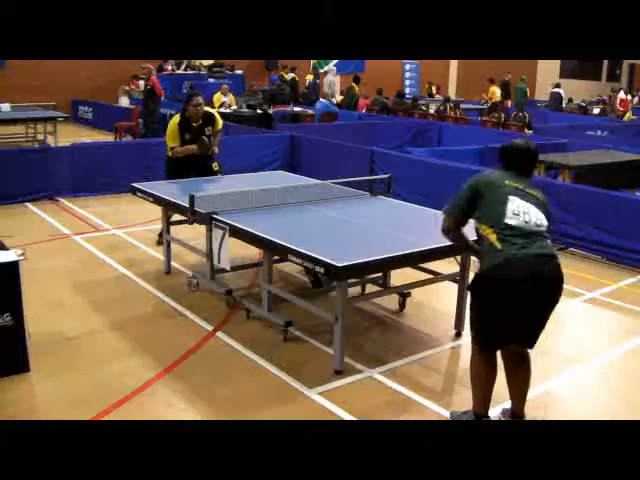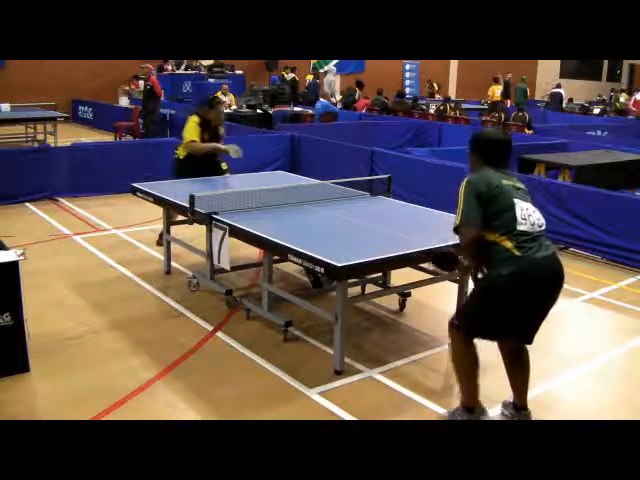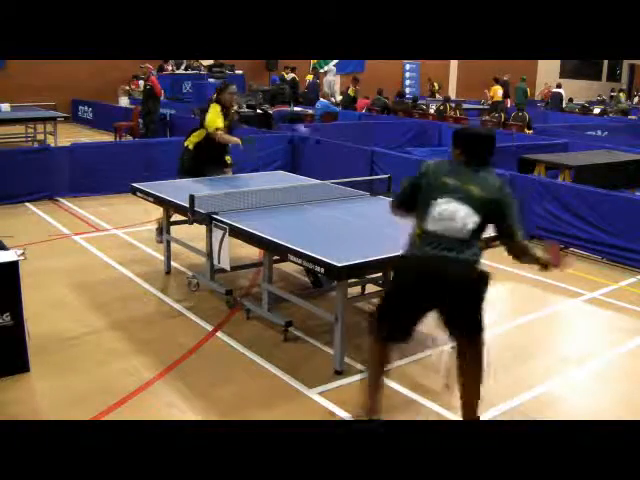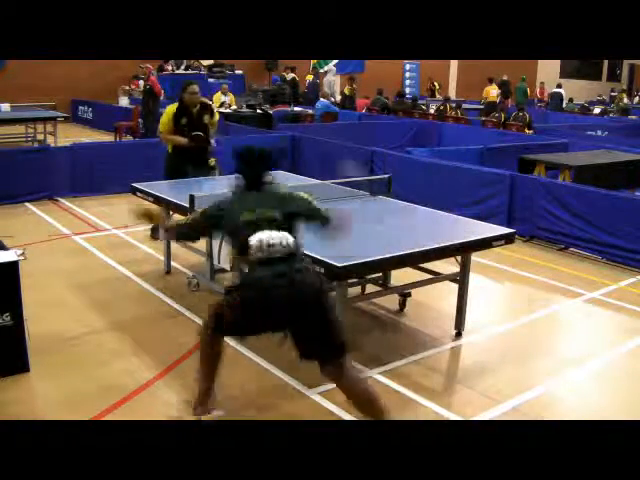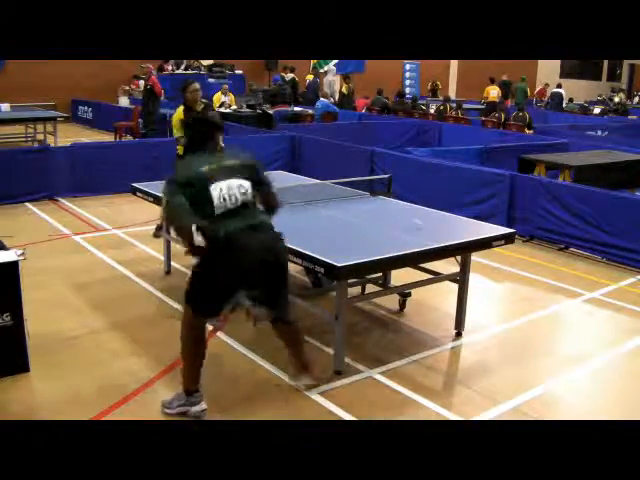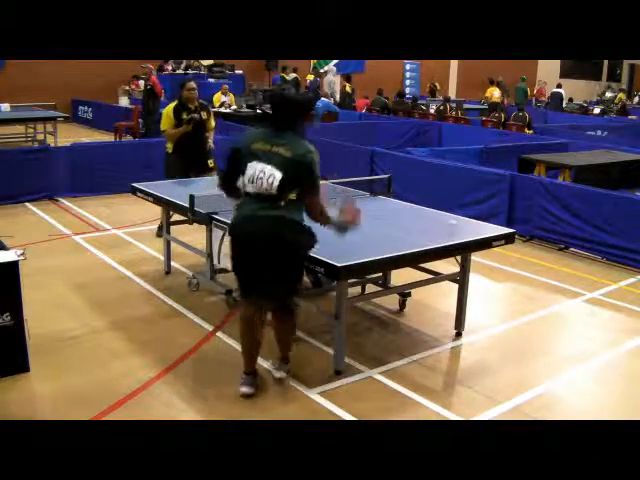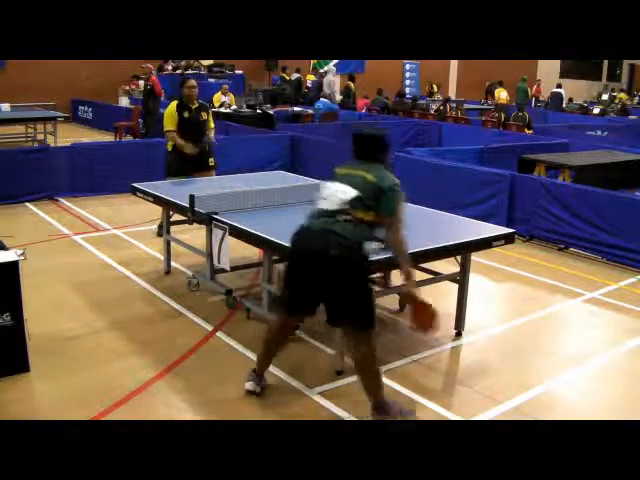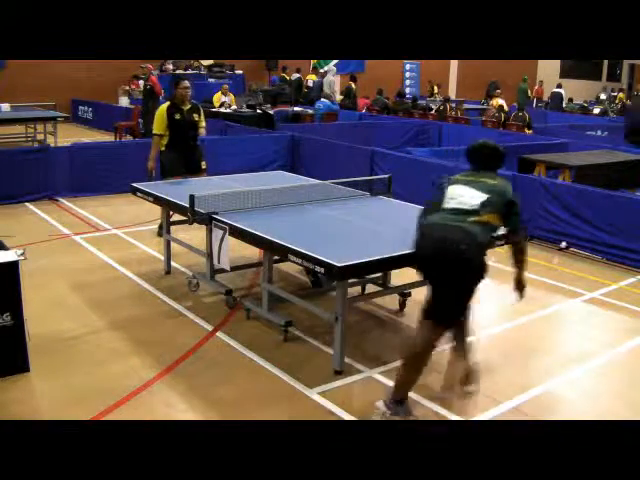
dt=0.5s
person 1, frame 1
left shoulder: (483, 181)
right shoulder: (536, 195)
left elbow: (449, 228)
left wrist: (472, 249)
left hip: (507, 275)
right hip: (548, 272)
left knee: (483, 344)
right knee: (518, 345)
left ankle: (476, 415)
right ankle: (515, 415)
person 1, frame 2
left shoulder: (475, 181)
right shoulder: (517, 185)
left elbow: (471, 238)
left wrist: (473, 264)
right wrist: (481, 264)
left hip: (515, 276)
right hip: (551, 271)
left knee: (460, 331)
right knee: (511, 337)
left ankle: (470, 410)
right ankle: (520, 408)
person 1, frame 3
left shoulder: (429, 170)
right shoulder: (496, 192)
left elbow: (398, 207)
right elbow: (516, 248)
right wrist: (543, 262)
left hip: (415, 269)
right hip: (460, 276)
left knee: (381, 336)
right knee: (469, 343)
left ankle: (370, 412)
right ankle: (470, 418)
person 1, frame 4
left shoulder: (224, 209)
right shoulder: (289, 198)
left elbow: (175, 232)
right elbow: (330, 222)
left wrist: (157, 221)
left hip: (257, 294)
right hip: (301, 290)
left knee: (213, 325)
right knee: (337, 364)
left ankle: (202, 404)
right ankle: (380, 417)
person 1, frame 5
left shoulder: (183, 173)
right shoulder: (243, 160)
left elbow: (177, 219)
right elbow: (272, 204)
left wrist: (191, 244)
left hip: (226, 256)
right hip: (267, 246)
left knee: (194, 318)
right knee: (277, 311)
left ankle: (191, 397)
right ankle: (304, 370)
person 1, frame 6
left shoulder: (246, 142)
right shoulder: (305, 152)
left elbow: (225, 184)
right elbow: (313, 207)
right wrist: (336, 222)
left hip: (247, 228)
right hip: (285, 232)
left knee: (252, 303)
right knee: (282, 301)
left ankle: (249, 376)
right ankle: (283, 362)
person 1, frame 7
left shoulder: (338, 172)
right shoulder: (388, 182)
right elbow: (394, 231)
right wrist: (409, 280)
left hip: (303, 241)
right hip: (339, 251)
left knee: (289, 317)
right knee: (360, 333)
left ankle: (256, 376)
right ankle: (381, 408)
person 1, frame 8
left shoulder: (452, 181)
right shoulder: (506, 191)
left elbow: (424, 216)
right elbow: (517, 239)
right wrist: (519, 274)
left hip: (428, 239)
right hip: (462, 250)
right knee: (433, 326)
left ankle: (463, 363)
right ankle: (396, 402)
person 2, frame 1
left shoulder: (211, 115)
right shoulder: (176, 123)
left elbow: (218, 128)
right elbow: (173, 151)
left wrist: (215, 145)
right wrist: (189, 149)
left hip: (204, 157)
right hip: (180, 160)
right ankle: (164, 232)
person 2, frame 2
left shoulder: (220, 120)
right shoulder: (194, 122)
right elbow: (192, 147)
left wrist: (222, 148)
right wrist: (216, 146)
left hip: (210, 159)
right hip: (188, 161)
right ankle: (165, 232)
person 2, frame 3
left shoulder: (230, 109)
right shoulder: (215, 109)
right elbow: (218, 134)
left wrist: (230, 140)
right wrist: (233, 139)
left hip: (217, 152)
right hip: (196, 151)
right ankle: (162, 226)
person 2, frame 4
left shoulder: (208, 107)
right shoulder: (172, 111)
left elbow: (213, 123)
right elbow: (163, 135)
left wrist: (209, 139)
right wrist: (180, 141)
left hip: (202, 153)
right hip: (180, 155)
person 2, frame 5
left shoulder: (208, 107)
right shoulder: (180, 115)
left elbow: (217, 127)
right elbow: (181, 142)
left wrist: (219, 141)
right wrist: (197, 136)
right hip: (189, 157)
right ankle: (161, 225)
person 2, frame 6
left shoulder: (204, 107)
right shoulder: (172, 109)
left elbow: (210, 127)
right elbow: (167, 135)
left wrist: (210, 140)
right wrist: (184, 129)
left hip: (201, 153)
right hip: (178, 155)
right ankle: (163, 224)
person 2, frame 7
left shoulder: (204, 107)
right shoulder: (174, 108)
left elbow: (209, 128)
right elbow: (169, 134)
left wrist: (210, 135)
right wrist: (184, 145)
left hip: (202, 152)
right hip: (180, 154)
right ankle: (163, 223)
person 2, frame 8
left shoulder: (196, 107)
right shoulder: (165, 109)
left elbow: (201, 126)
right elbow: (157, 136)
left wrist: (201, 131)
right wrist: (152, 159)
left hip: (193, 151)
right hip: (172, 153)
right ankle: (164, 223)
